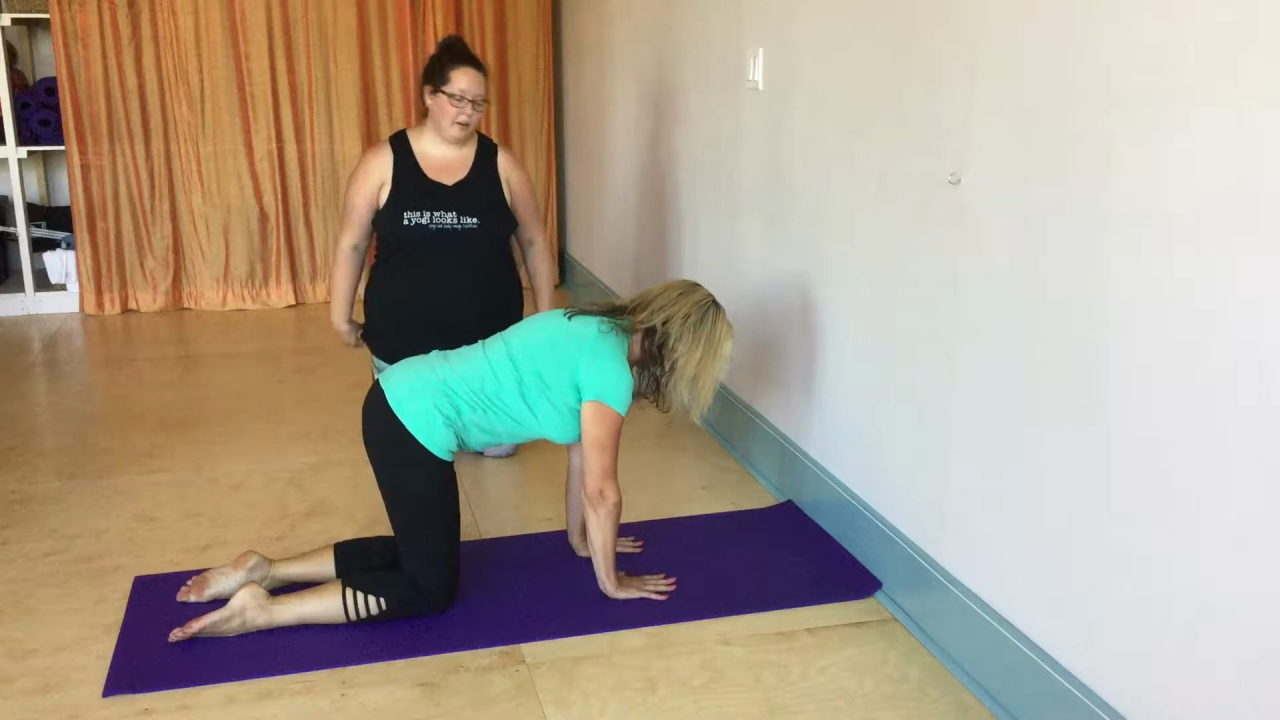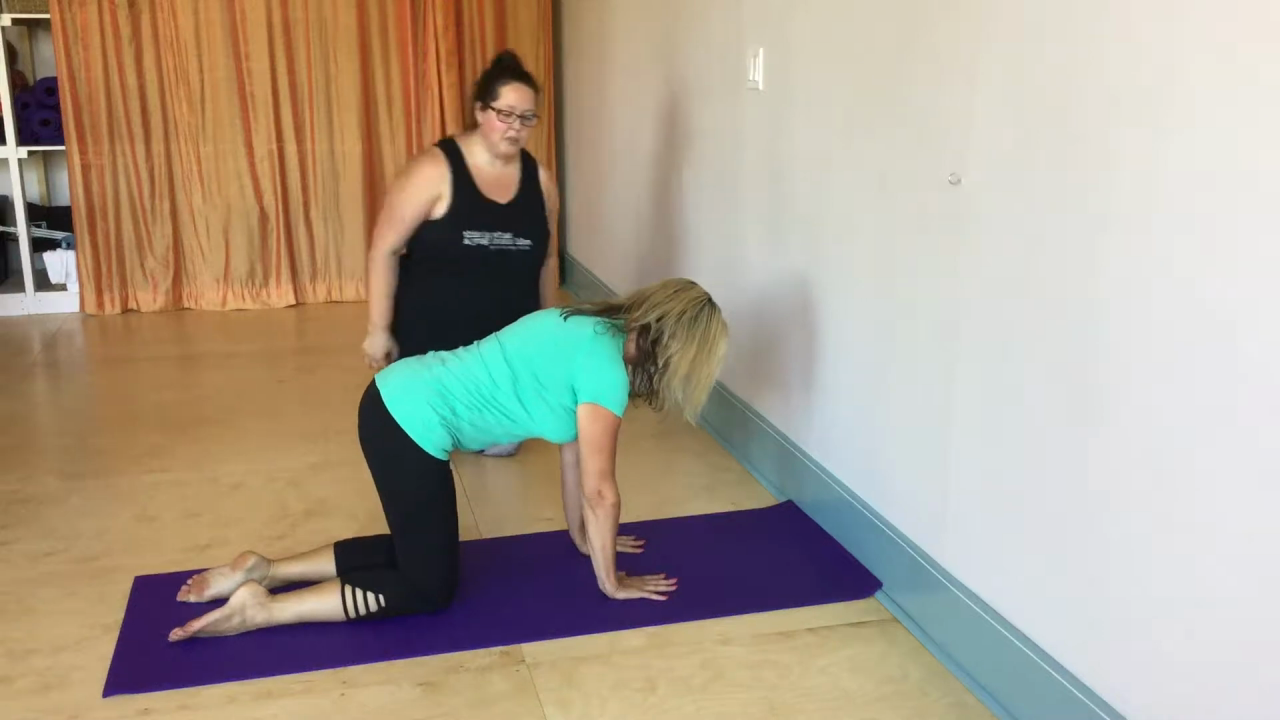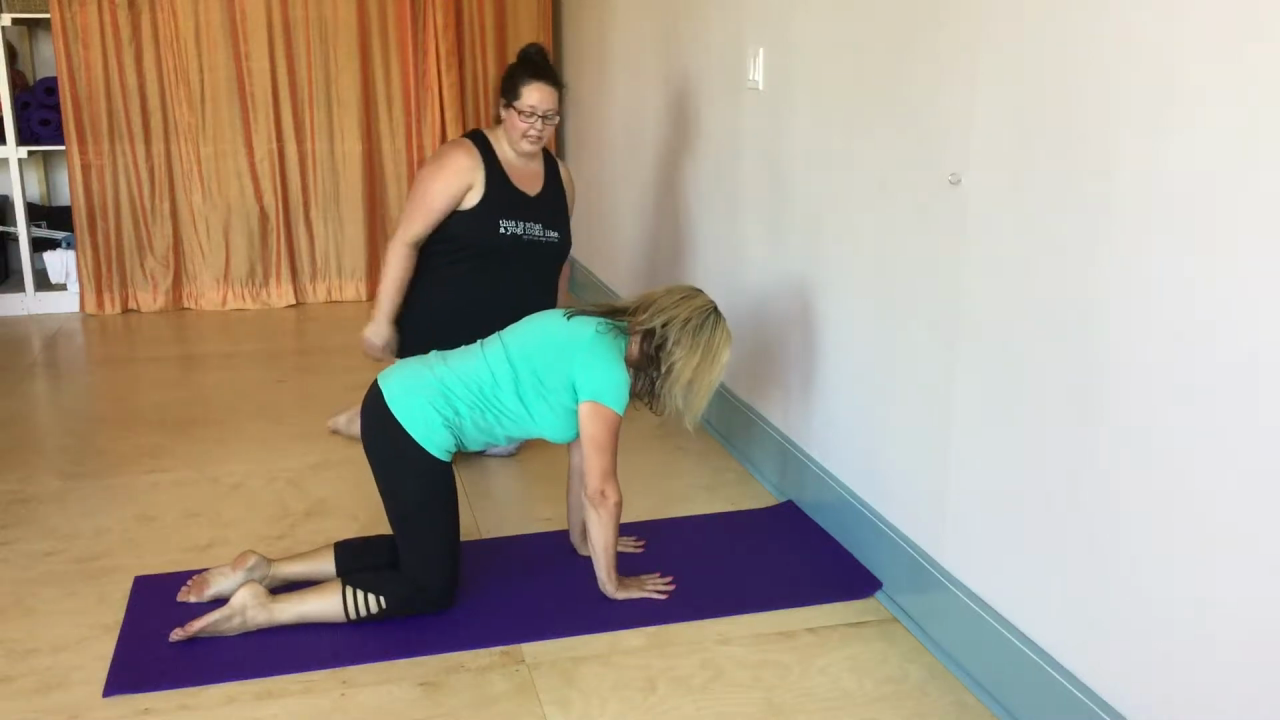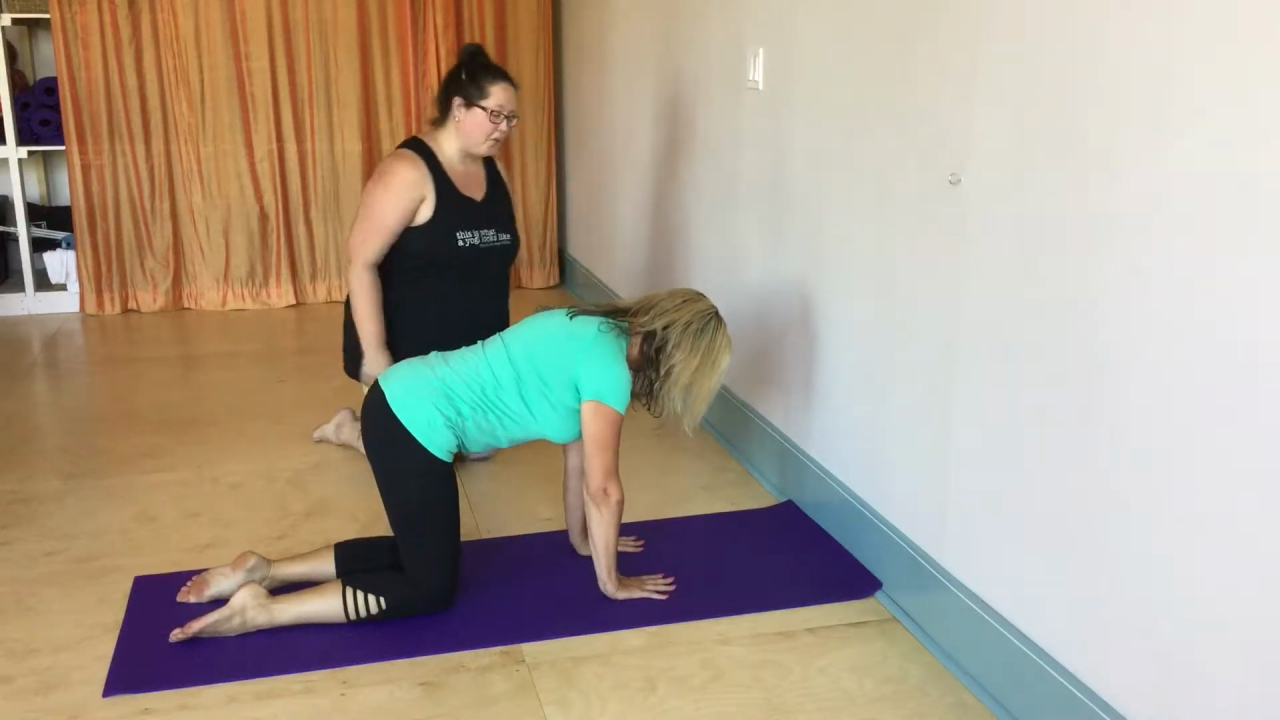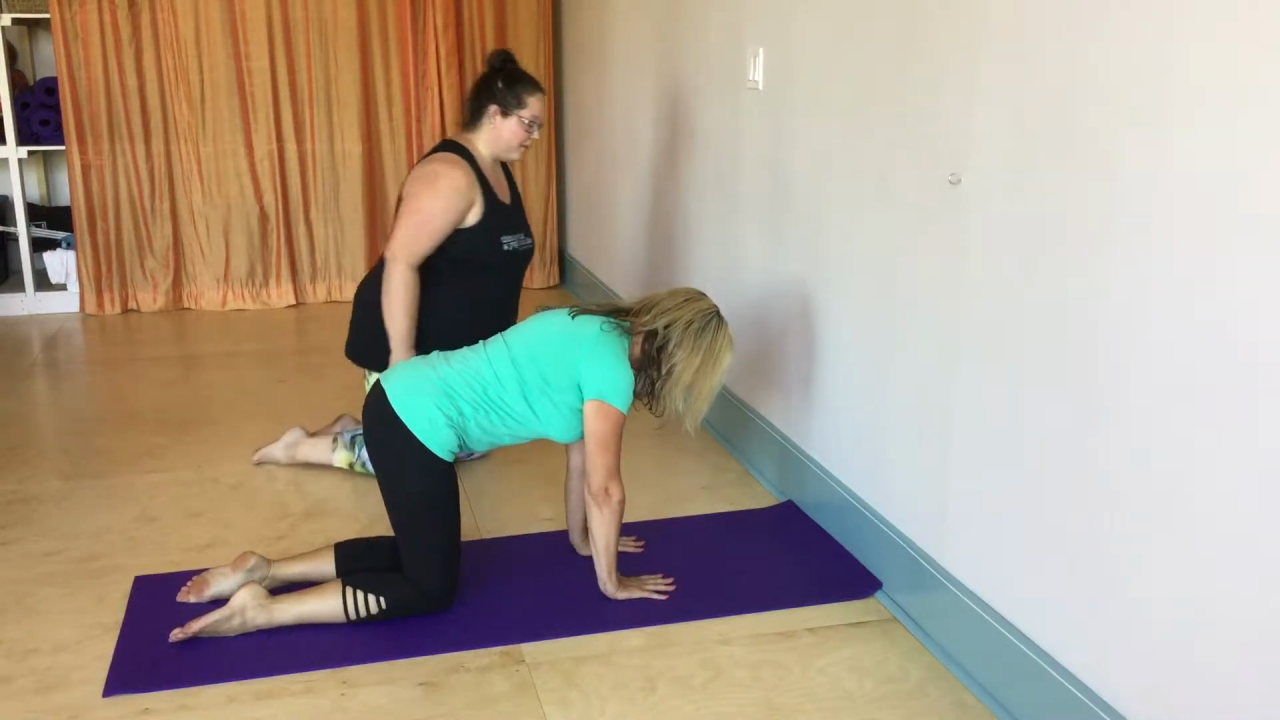
dt=0.5s
person 1, frame 1
left shoulder: (599, 334)
right shoulder: (611, 366)
left elbow: (579, 454)
right elbow: (601, 488)
left wrist: (581, 540)
right wrist: (610, 580)
left hip: (399, 401)
right hip: (415, 423)
left knee: (420, 552)
right knee: (431, 590)
left ankle: (262, 571)
right ankle: (260, 611)
person 1, frame 2
left shoulder: (594, 333)
right shoulder: (607, 366)
left elbow: (572, 449)
right elbow: (600, 489)
left wrist: (583, 537)
right wrist: (611, 581)
left hip: (396, 401)
right hip: (410, 423)
left knee: (418, 549)
right knee: (431, 588)
left ankle: (261, 571)
right ankle: (259, 609)
person 1, frame 3
left shoulder: (600, 333)
right shoulder: (607, 366)
left elbow: (580, 453)
right elbow: (601, 488)
left wrist: (582, 538)
right wrist: (611, 581)
left hip: (399, 401)
right hip: (413, 423)
left knee: (420, 550)
right knee: (432, 588)
left ankle: (261, 570)
right ankle: (260, 609)
person 1, frame 4
left shoulder: (597, 334)
right shoulder: (610, 366)
left elbow: (577, 452)
right elbow: (603, 487)
left wrist: (581, 538)
right wrist: (611, 580)
left hip: (402, 401)
right hip: (415, 423)
left knee: (420, 552)
right knee: (432, 588)
left ankle: (262, 570)
right ankle: (260, 610)
person 1, frame 5
left shoulder: (599, 332)
right shoulder: (611, 366)
left elbow: (579, 454)
right elbow: (604, 487)
left wrist: (582, 538)
right wrist: (611, 580)
left hip: (402, 400)
right hip: (417, 423)
left knee: (421, 553)
right knee: (431, 588)
left ankle: (262, 570)
right ankle: (259, 609)
person 2, frame 1
left shoulder: (501, 163)
right shoulder: (383, 161)
left elbow: (534, 241)
right elbow: (351, 244)
left wrist: (546, 313)
right wrist: (340, 315)
left hip: (487, 336)
right hip: (404, 338)
left knee: (498, 444)
person 2, frame 2
left shoulder: (539, 179)
right shoulder: (435, 170)
left elbow: (543, 258)
right elbow: (385, 250)
right wrist: (378, 330)
right hip: (427, 341)
left knee: (502, 444)
person 2, frame 3
left shoulder: (558, 175)
right shoulder: (463, 160)
left elbow: (557, 257)
right elbow: (405, 241)
right wrist: (382, 320)
right hip: (441, 333)
left knee: (502, 444)
right ankle: (361, 420)
person 2, frame 4
left shoulder: (491, 170)
right shoulder: (408, 172)
right elbow: (361, 262)
right wrist: (373, 350)
right hip: (407, 352)
right ankle: (350, 427)
person 2, frame 5
left shoulder: (497, 170)
right shoulder: (450, 174)
right elbow: (400, 262)
right wrist: (402, 354)
left hip: (463, 349)
right hip: (420, 348)
left knee: (469, 445)
left ankle: (358, 428)
